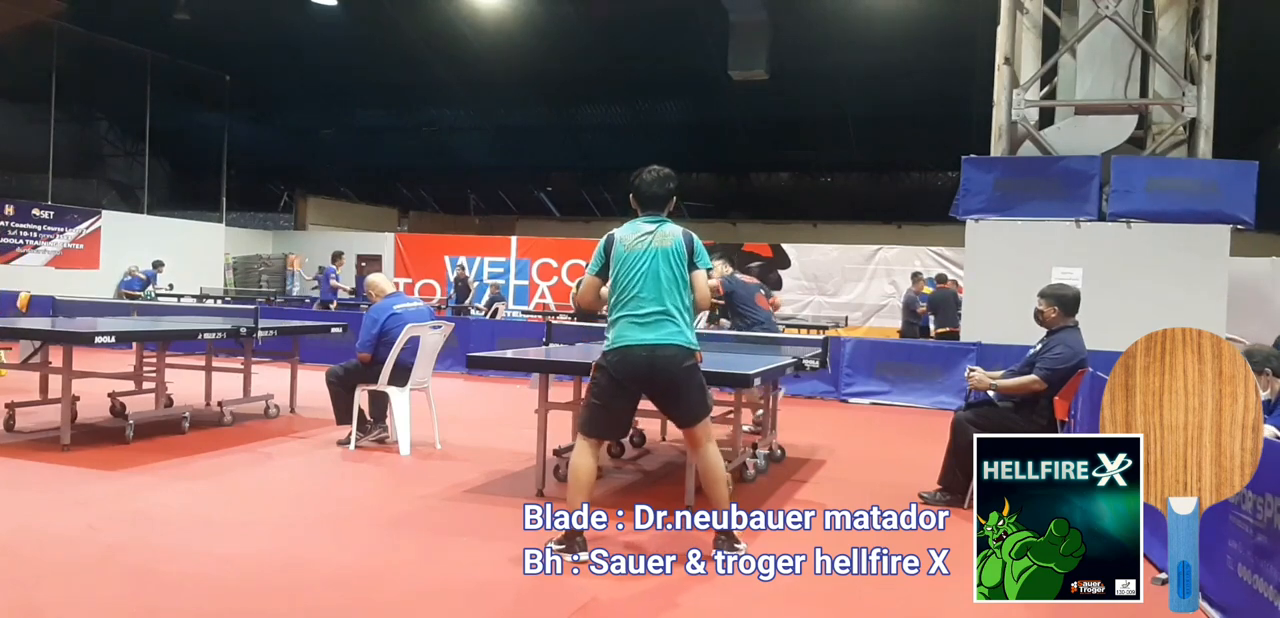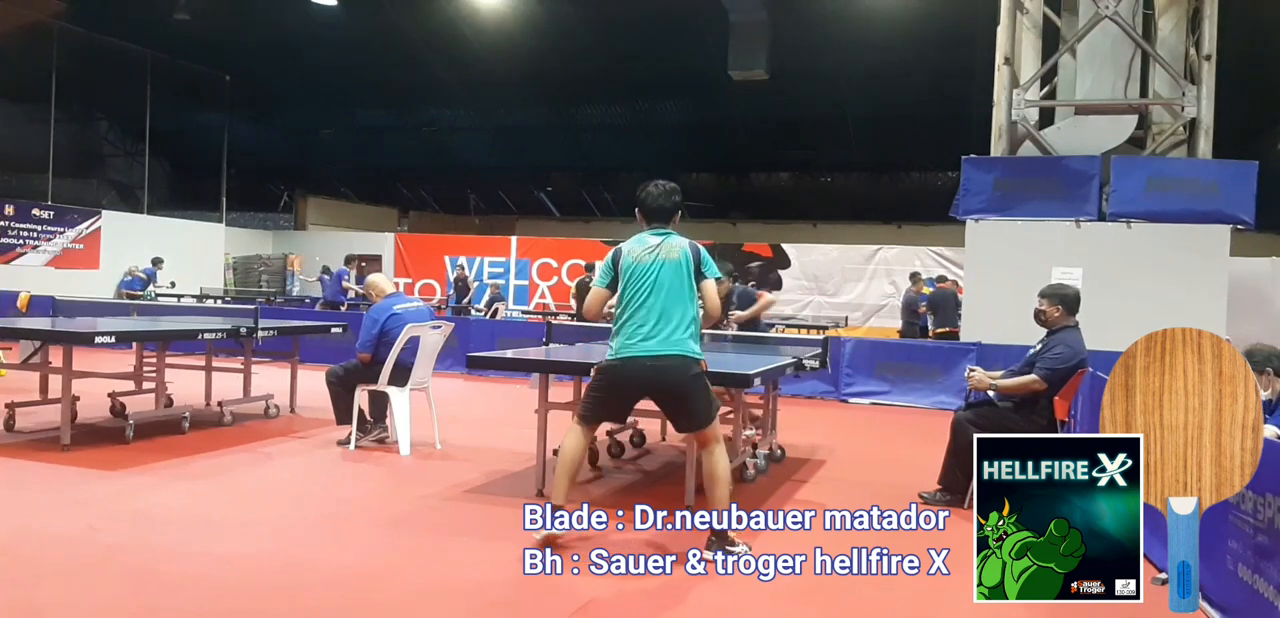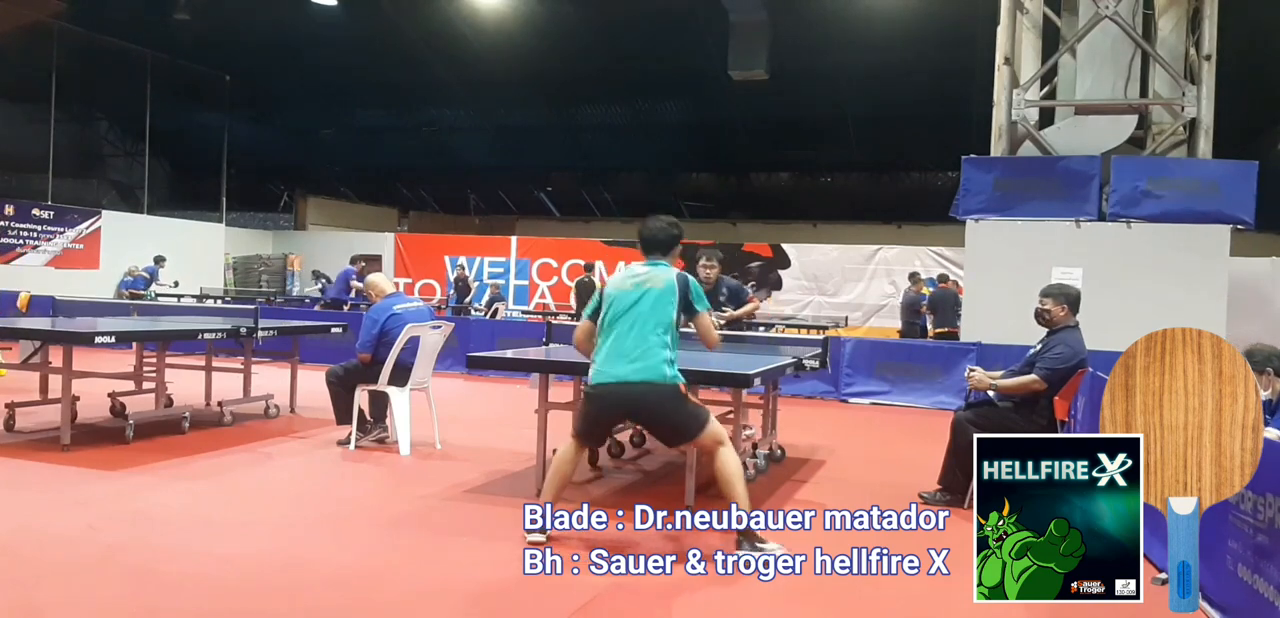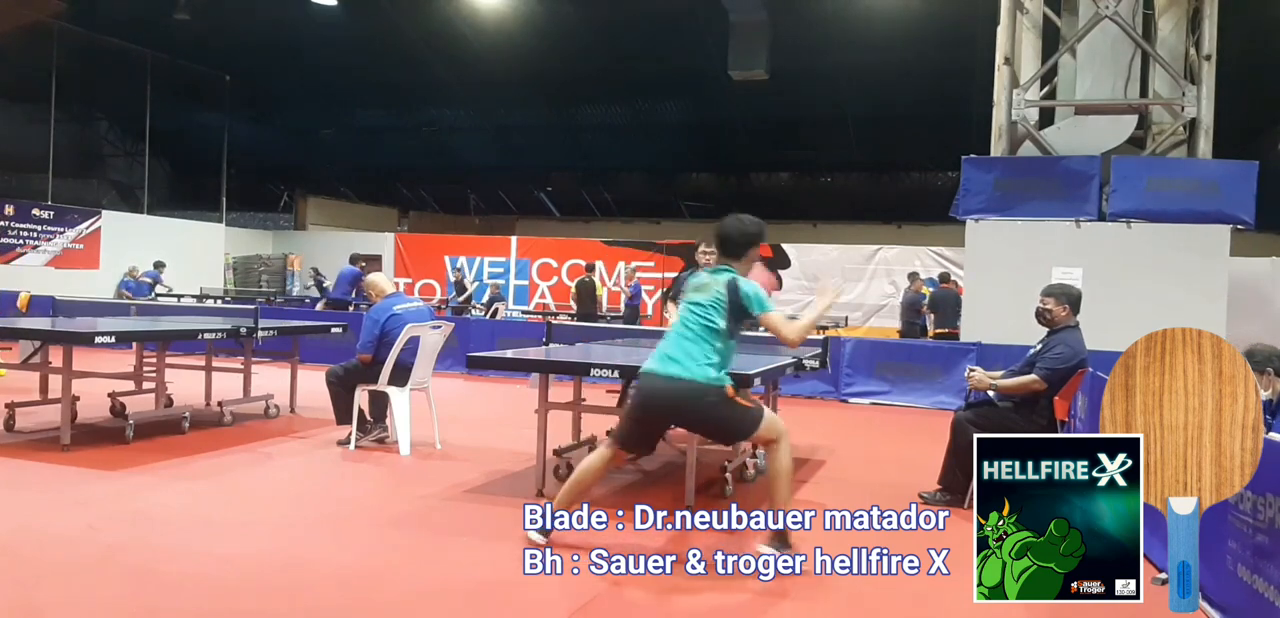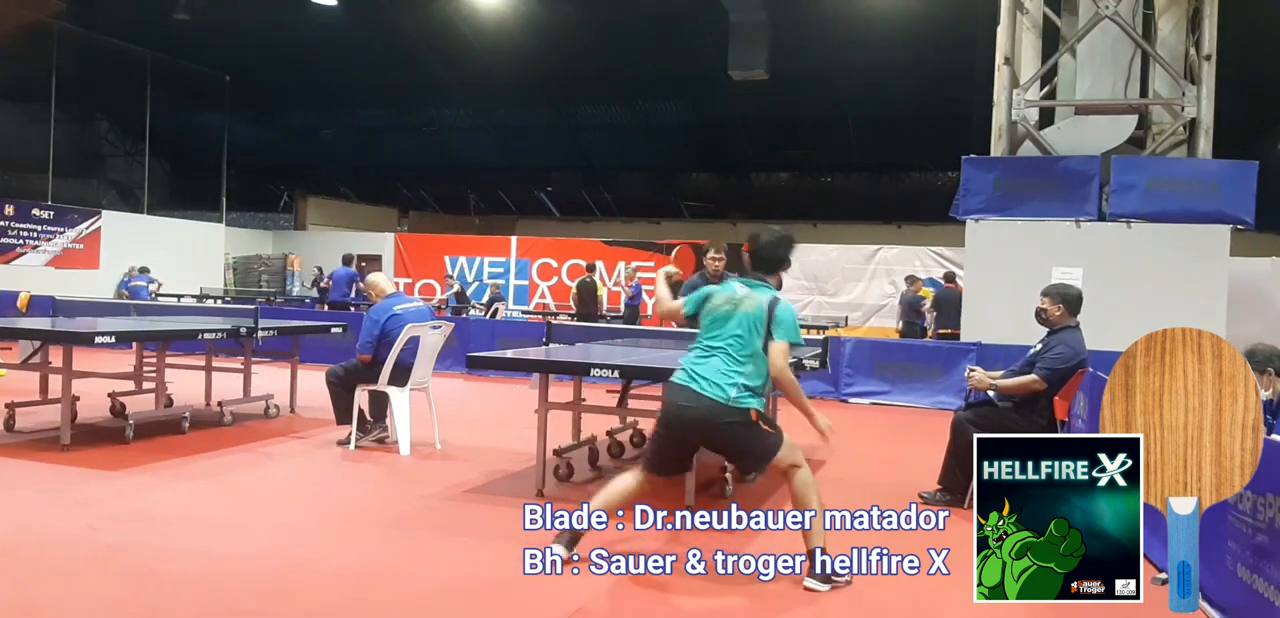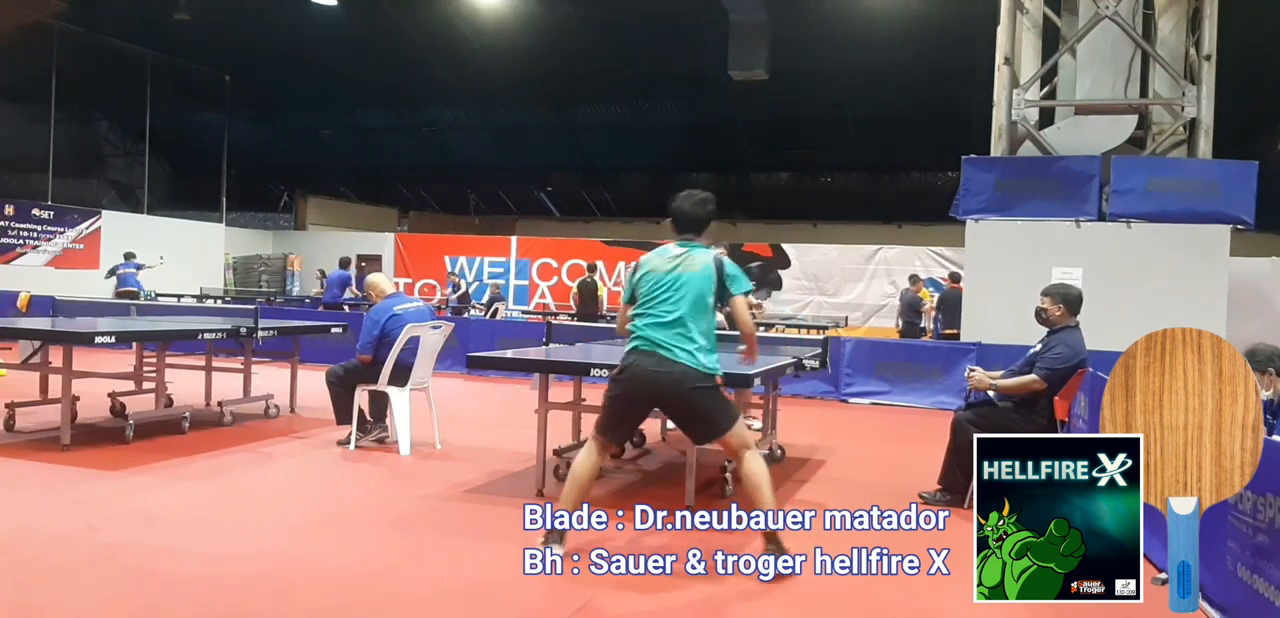
dt=0.3s
person 1, frame 1
left shoulder: (614, 239)
right shoulder: (686, 239)
left elbow: (585, 299)
right elbow: (702, 300)
left hip: (621, 353)
right hip: (675, 352)
left knee: (588, 440)
right knee: (702, 439)
left ankle: (573, 537)
right ankle: (725, 535)
person 1, frame 2
left shoulder: (621, 252)
right shoulder: (693, 251)
left elbow: (591, 311)
right elbow: (714, 310)
left hip: (624, 361)
right hip: (680, 362)
left knee: (582, 426)
right knee: (712, 441)
left ankle: (554, 515)
right ankle: (719, 537)
person 1, frame 3
left shoulder: (612, 283)
right shoulder: (681, 280)
left elbow: (580, 342)
right elbow: (711, 340)
right wrist: (711, 320)
left hip: (603, 386)
right hip: (657, 387)
left knee: (576, 443)
right knee: (721, 444)
right ankle: (748, 537)
person 1, frame 4
left shoulder: (697, 280)
right shoulder: (742, 286)
right elbow: (790, 337)
right wrist: (821, 305)
left hip: (652, 385)
right hip: (699, 389)
left knee: (612, 452)
right knee: (779, 436)
left ankle: (546, 522)
right ankle: (779, 539)
person 1, frame 5
left shoulder: (716, 292)
right shoulder: (778, 308)
left elbow: (664, 310)
right elbow: (779, 372)
left wrist: (661, 279)
right wrist: (813, 414)
left hip: (679, 401)
right hip: (728, 411)
left knee: (646, 475)
right knee: (797, 467)
left ankle: (569, 534)
right ankle: (818, 565)
person 1, frame 6
left shoulder: (645, 261)
right shoulder: (720, 264)
left elbow: (622, 326)
right elbow: (745, 324)
right wrist: (751, 350)
left hip: (638, 367)
right hip: (691, 375)
left knee: (598, 445)
right knee: (745, 448)
left ankle: (555, 533)
right ankle: (773, 545)
person 2, frame 1
left shoulder: (1066, 346)
right shoulder: (1058, 337)
left elbow: (1036, 382)
right elbow: (1024, 372)
left wrist: (991, 385)
right wrist: (988, 374)
left hip: (1035, 419)
right hip: (1025, 409)
left knee: (964, 421)
right knee: (964, 412)
left ankle: (955, 491)
right ankle: (962, 484)
person 2, frame 2
left shoulder: (1066, 345)
right shoulder: (1057, 337)
left elbow: (1036, 382)
right elbow: (1024, 371)
left wrist: (991, 385)
right wrist: (988, 374)
left hip: (1035, 419)
right hip: (1024, 409)
left knee: (964, 421)
right knee: (965, 411)
left ankle: (955, 490)
right ankle: (961, 484)
person 2, frame 3
left shoulder: (1066, 345)
right shoulder: (1058, 337)
left elbow: (1036, 382)
right elbow: (1024, 372)
left wrist: (991, 384)
right wrist: (988, 374)
left hip: (1035, 419)
right hip: (1025, 409)
left knee: (964, 421)
right knee: (965, 411)
left ankle: (955, 491)
right ankle: (960, 485)
person 2, frame 4
left shoulder: (1066, 345)
right shoulder: (1057, 337)
left elbow: (1036, 382)
right elbow: (1024, 371)
left wrist: (991, 385)
right wrist: (988, 374)
left hip: (1035, 419)
right hip: (1024, 409)
left knee: (964, 421)
right knee: (964, 411)
left ankle: (955, 491)
right ankle: (963, 484)
person 2, frame 5
left shoulder: (1067, 345)
right shoulder: (1059, 337)
left elbow: (1037, 382)
right elbow: (1024, 372)
left wrist: (991, 385)
right wrist: (988, 374)
left hip: (1035, 419)
right hip: (1025, 409)
left knee: (964, 421)
right knee: (965, 411)
left ankle: (955, 491)
right ankle: (959, 485)
person 2, frame 6
left shoulder: (1066, 345)
right shoulder: (1058, 337)
left elbow: (1036, 382)
right elbow: (1024, 372)
left wrist: (991, 385)
right wrist: (988, 374)
left hip: (1035, 419)
right hip: (1025, 409)
left knee: (964, 421)
right knee: (964, 411)
left ankle: (955, 491)
right ankle: (961, 484)
person 3, frame 1
left shoulder: (377, 310)
right shoulder: (424, 306)
left elbow: (364, 356)
left hip: (394, 373)
left knee: (335, 375)
right knee: (377, 366)
left ankle: (363, 427)
right ankle: (378, 424)
person 3, frame 2
left shoulder: (377, 310)
right shoulder: (424, 306)
left elbow: (364, 356)
left wrist: (364, 356)
left hip: (394, 373)
left knee: (335, 375)
right knee: (377, 366)
left ankle: (363, 427)
right ankle: (378, 424)
person 3, frame 3
left shoulder: (377, 311)
right shoulder: (424, 306)
left elbow: (364, 356)
left wrist: (364, 357)
left hip: (393, 373)
left knee: (335, 375)
right knee: (377, 366)
left ankle: (363, 428)
right ankle: (378, 424)
person 3, frame 4
left shoulder: (377, 311)
right shoulder: (424, 306)
left elbow: (364, 356)
left wrist: (360, 356)
left hip: (394, 373)
left knee: (334, 374)
right knee: (378, 366)
left ankle: (363, 427)
right ankle: (378, 424)
person 3, frame 5
left shoulder: (377, 311)
right shoulder: (424, 306)
left elbow: (364, 356)
left wrist: (363, 356)
left hip: (393, 373)
left knee: (334, 375)
right knee: (376, 366)
left ankle: (363, 428)
right ankle: (378, 424)
person 3, frame 6
left shoulder: (377, 312)
right shoulder: (424, 306)
left elbow: (364, 357)
left wrist: (362, 356)
left hip: (394, 373)
left knee: (334, 375)
right knee: (377, 366)
left ankle: (363, 428)
right ankle: (378, 424)
